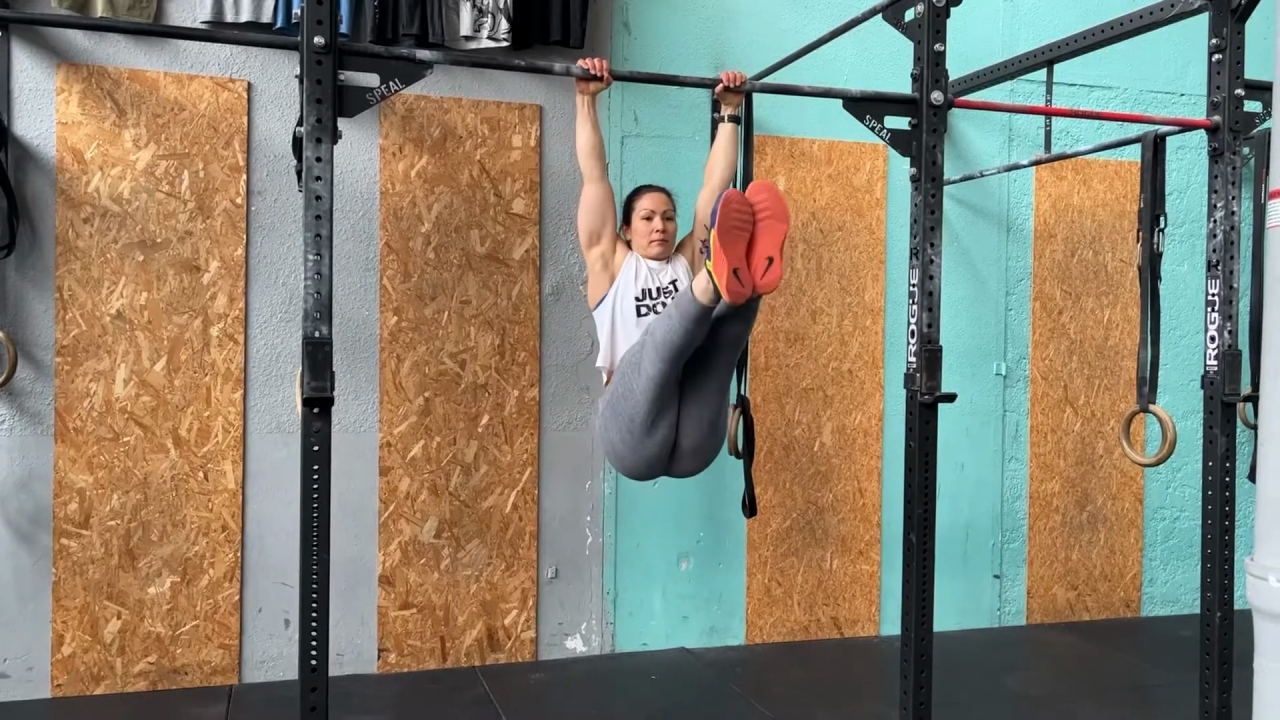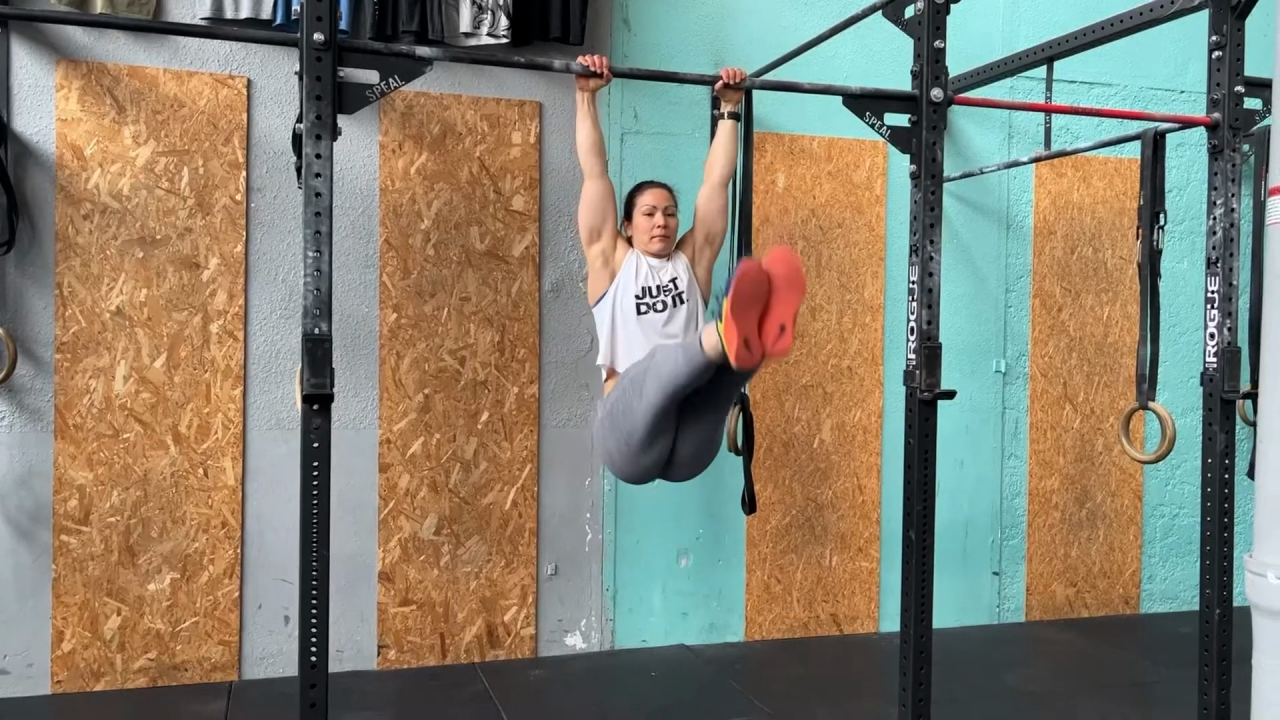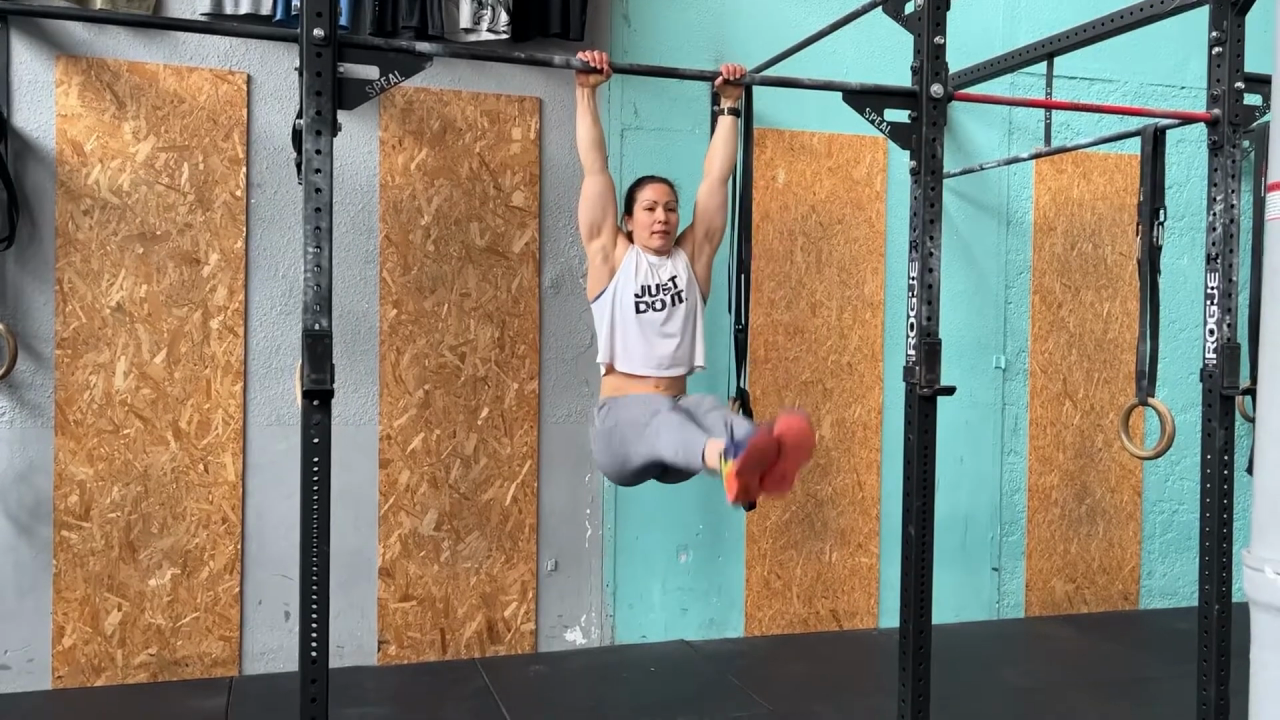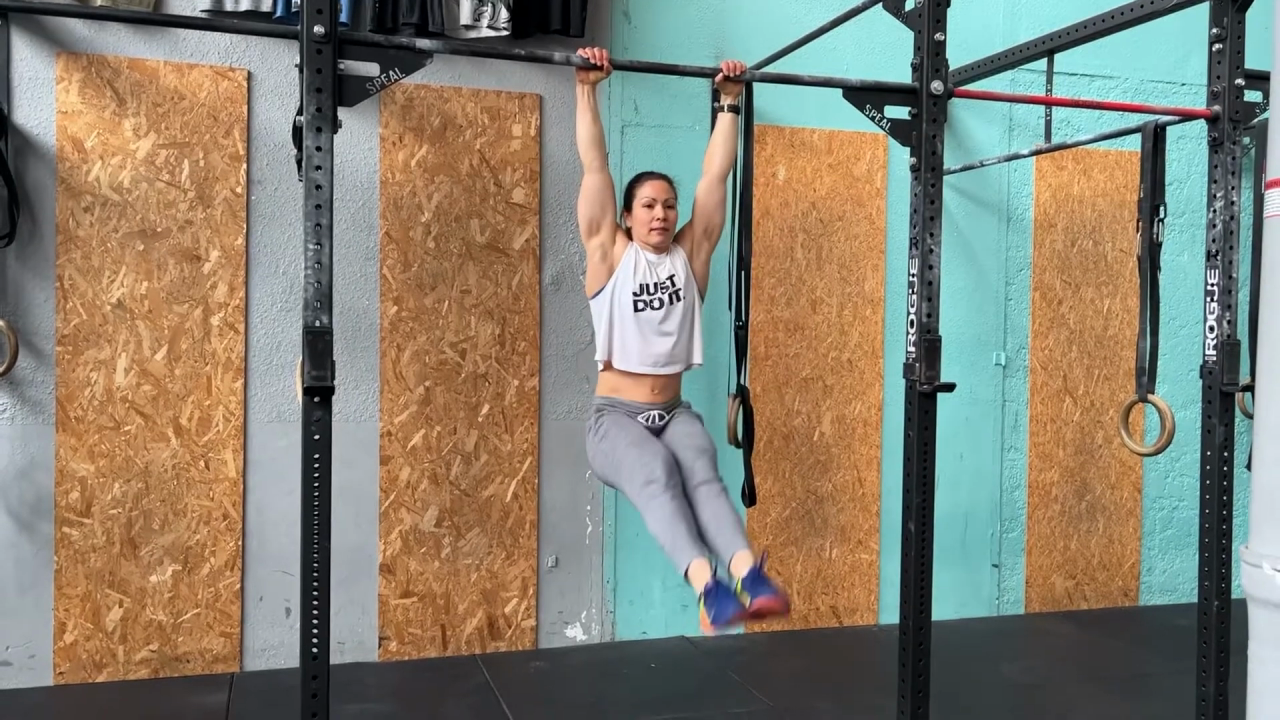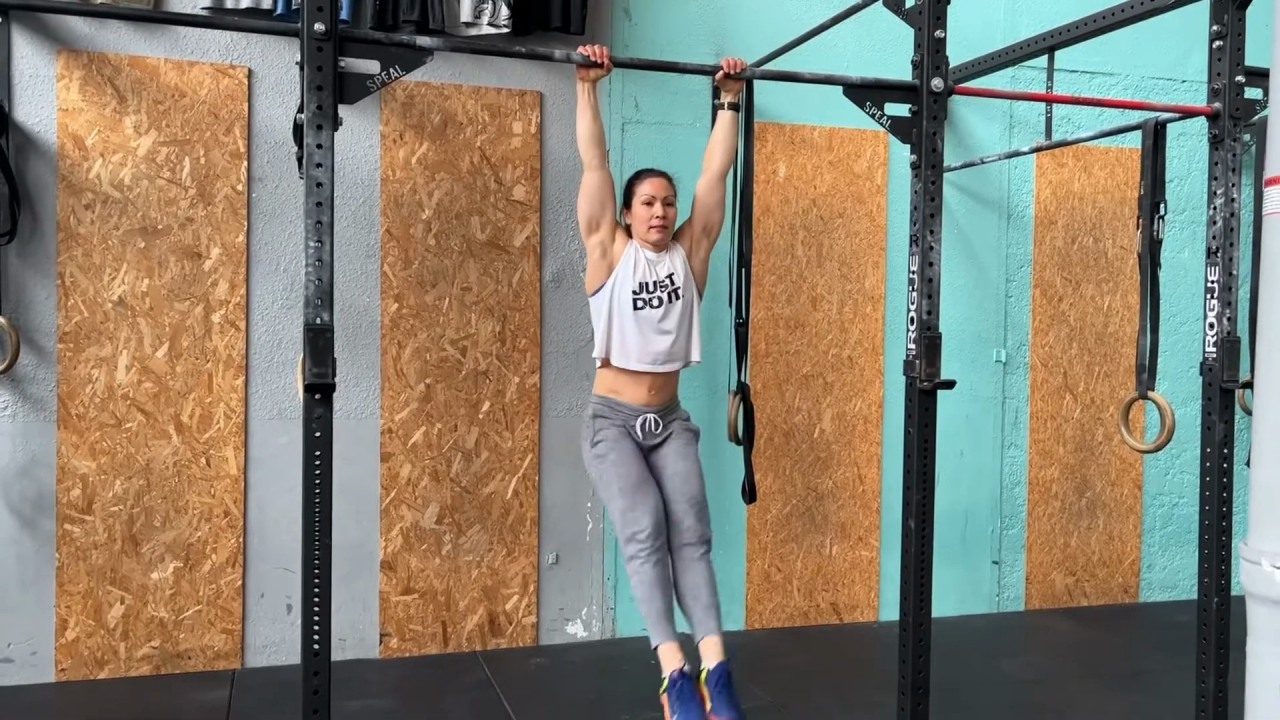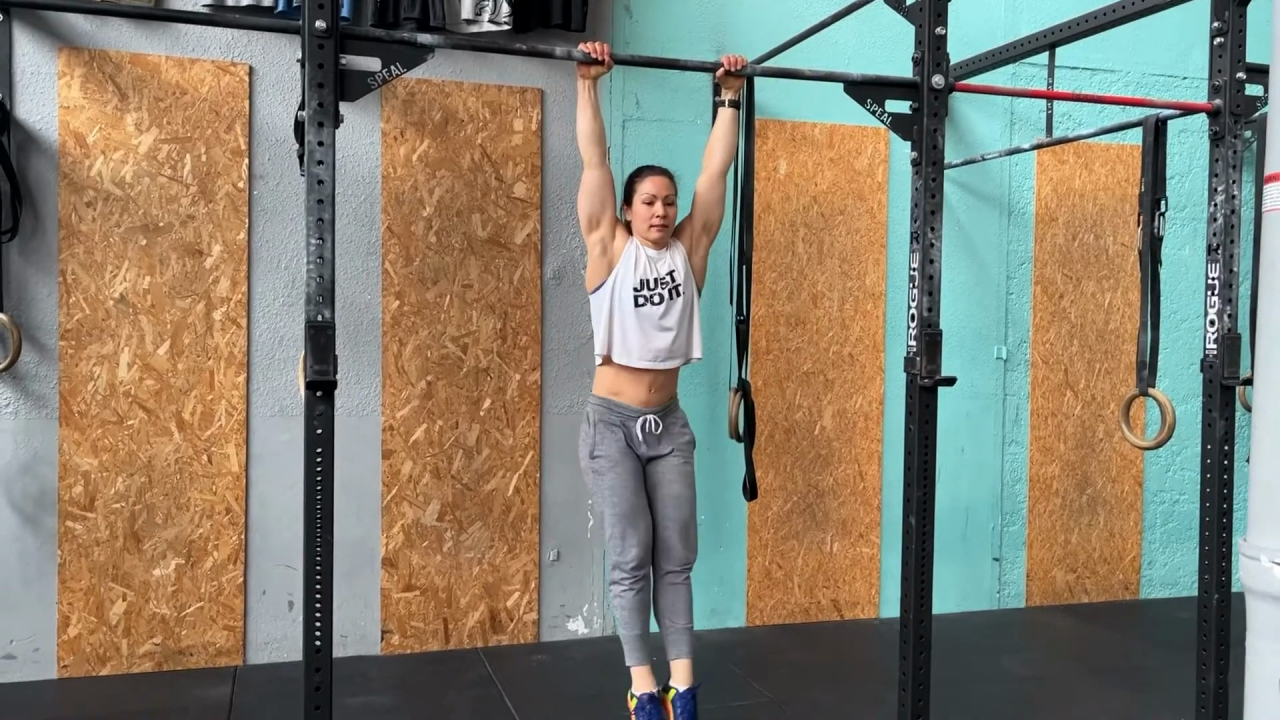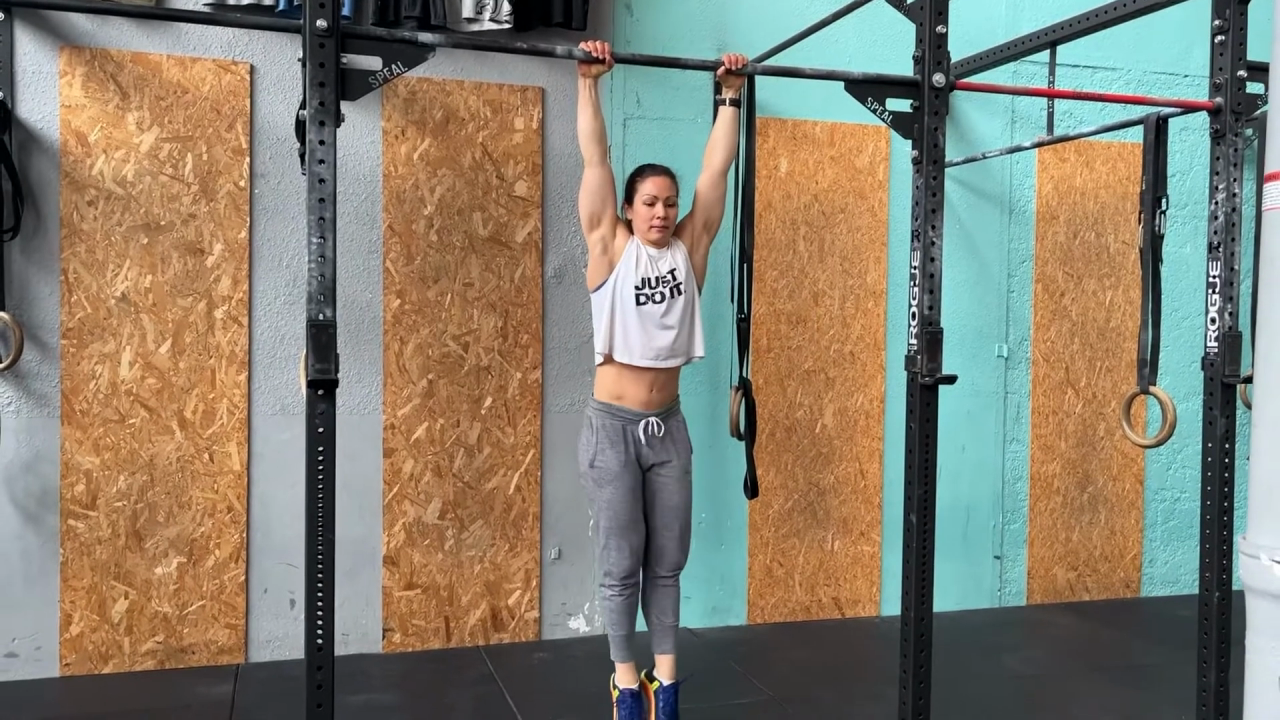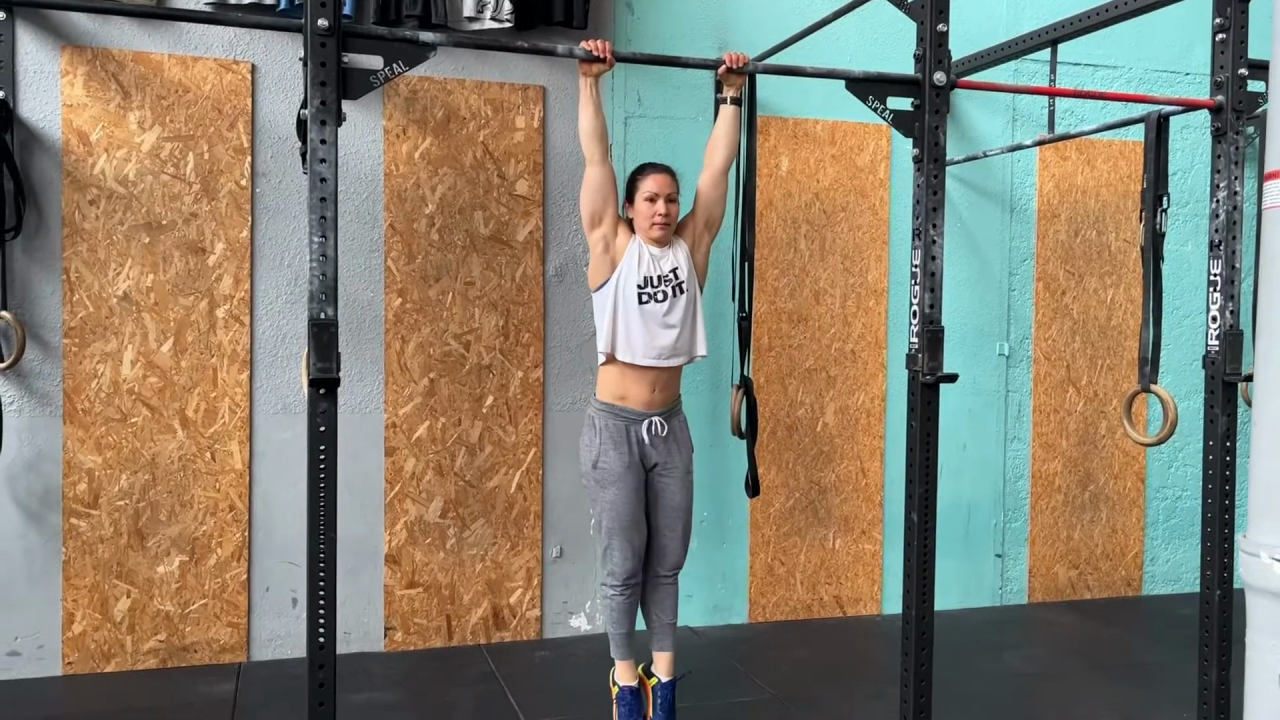
dt=0.2s
person 1, frame 1
left shoulder: (690, 263)
right shoulder: (611, 265)
left elbow: (717, 185)
right elbow: (595, 176)
left wrist: (729, 112)
right wrist: (586, 99)
left hip: (693, 442)
right hip: (636, 433)
left knee: (724, 321)
right knee: (662, 333)
left ankle: (744, 276)
right ankle: (718, 279)
person 1, frame 2
left shoulder: (692, 262)
right shoulder: (612, 263)
left elbow: (717, 182)
right elbow: (595, 173)
left wrist: (729, 108)
right wrist: (586, 96)
left hip: (688, 445)
right hip: (632, 435)
left knee: (717, 349)
right knee: (662, 361)
left ankle: (754, 332)
right ankle: (729, 337)
person 1, frame 3
left shoulder: (690, 260)
right shoulder: (611, 259)
left elbow: (716, 179)
right elbow: (595, 171)
left wrist: (729, 105)
right wrist: (586, 92)
left hip: (675, 445)
right hip: (623, 430)
left knee: (707, 409)
right knee: (655, 412)
left ankle: (760, 452)
right ankle: (732, 457)
person 1, frame 4
left shoulder: (690, 253)
right shoulder: (610, 250)
left elbow: (715, 178)
right elbow: (595, 169)
left wrist: (729, 103)
right wrist: (587, 89)
left hip: (673, 415)
right hip: (614, 418)
left knee: (701, 472)
right knee: (654, 473)
left ankle: (749, 575)
right ankle: (709, 586)
person 1, frame 5
left shoulder: (688, 252)
right shoulder: (608, 251)
left elbow: (715, 175)
right elbow: (595, 165)
left wrist: (729, 100)
right wrist: (586, 87)
left hip: (670, 422)
right hip: (610, 422)
left knee: (691, 533)
right knee: (644, 530)
person 1, frame 6
left shoulder: (689, 249)
right shoulder: (609, 249)
left elbow: (716, 171)
right elbow: (594, 161)
left wrist: (730, 96)
right wrist: (588, 83)
left hip: (669, 425)
right hip: (610, 423)
left knee: (676, 558)
right knee: (632, 556)
person 1, frame 7
left shoulder: (689, 249)
right shoulder: (609, 249)
left elbow: (716, 169)
right elbow: (594, 161)
left wrist: (730, 95)
right wrist: (588, 81)
left hip: (668, 426)
right hip: (612, 426)
left knee: (668, 563)
right knee: (620, 565)
person 1, frame 8
left shoulder: (690, 248)
right shoulder: (612, 248)
left elbow: (717, 168)
right elbow: (597, 160)
left wrist: (730, 94)
right wrist: (590, 81)
left hip: (670, 426)
right hip: (615, 426)
left knee: (666, 563)
right knee: (623, 565)
